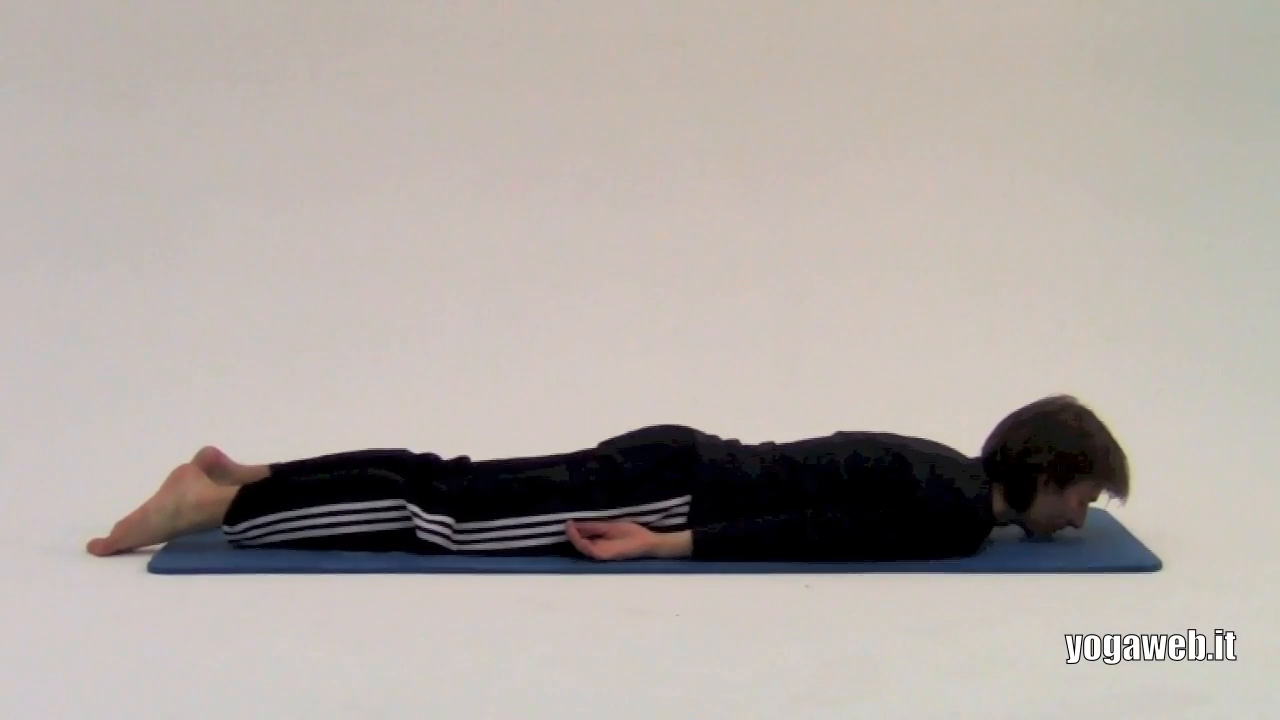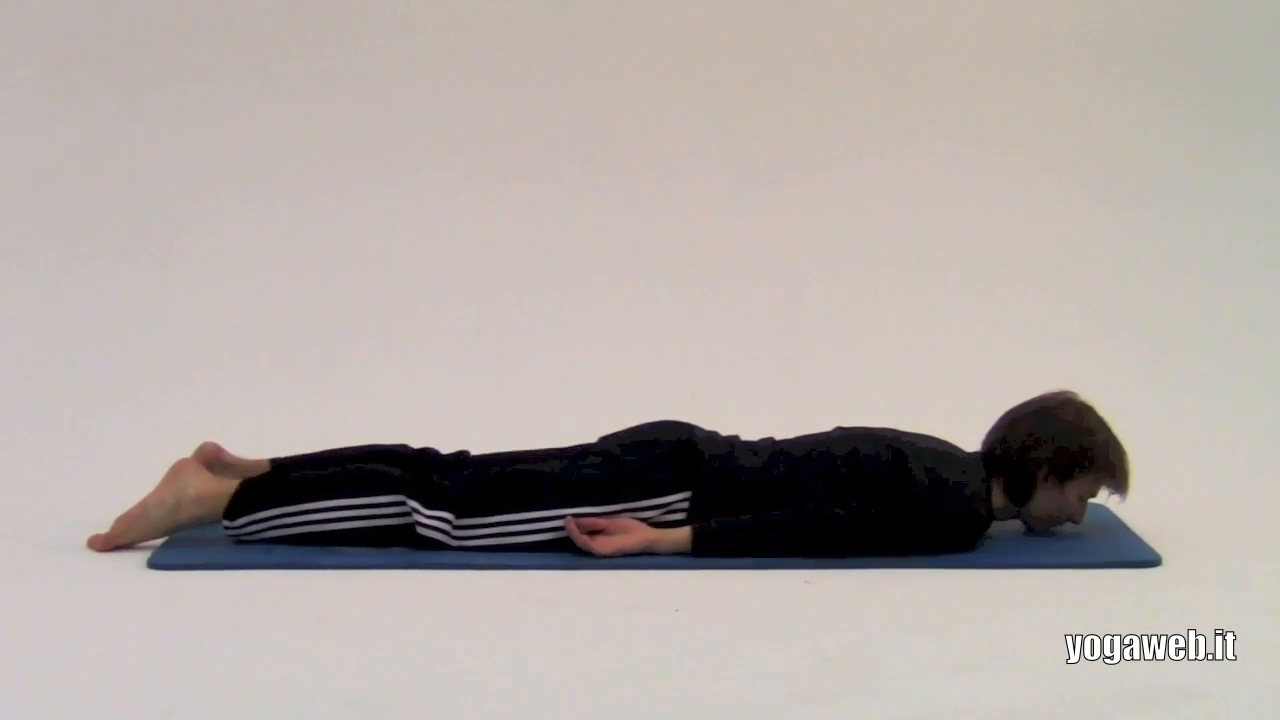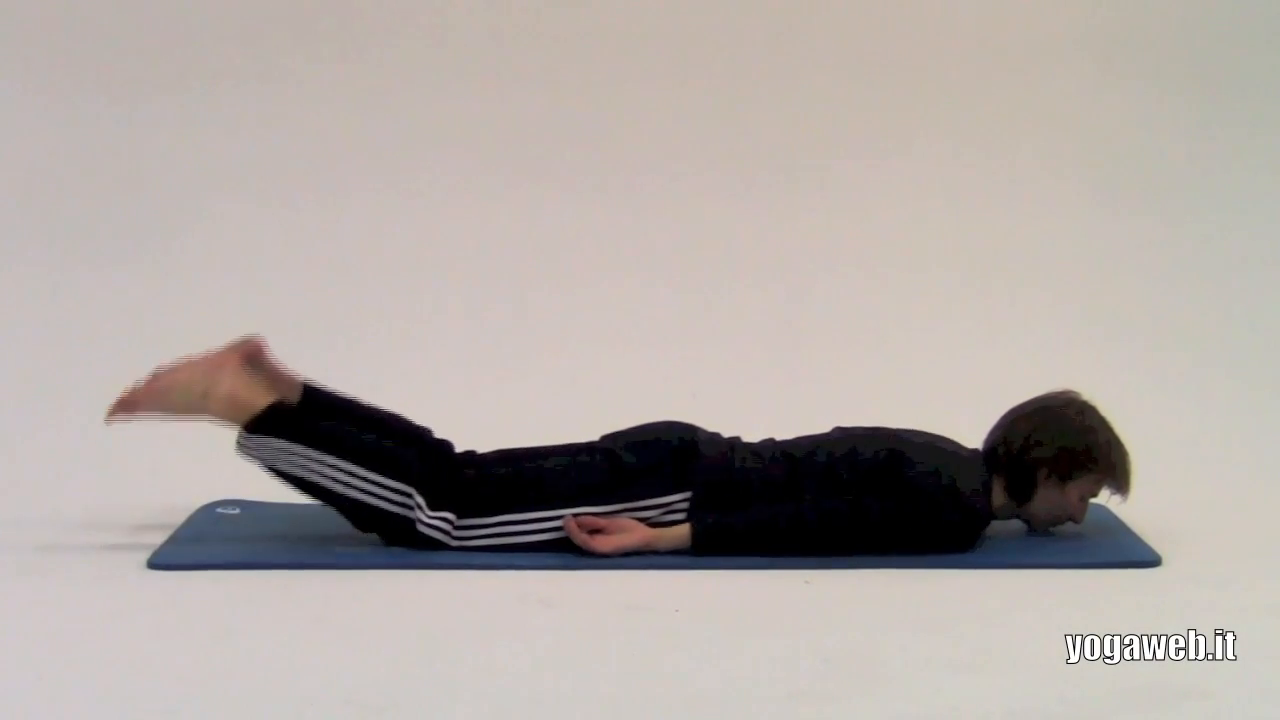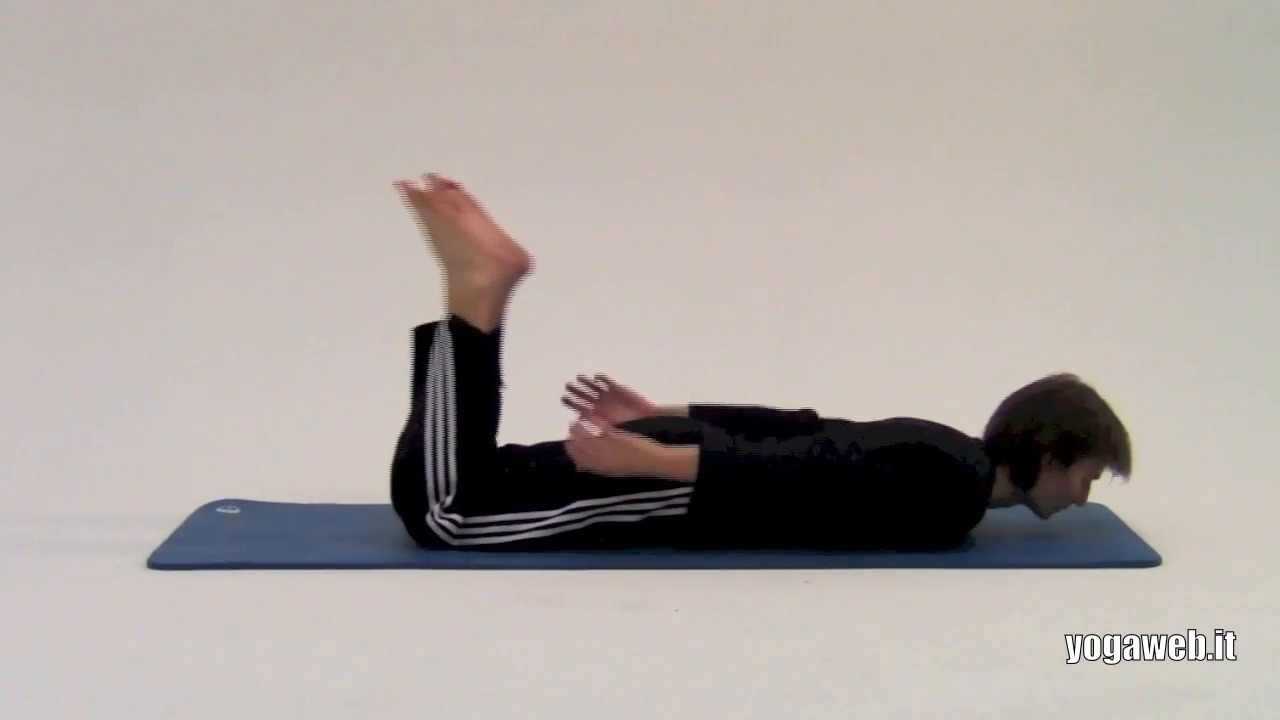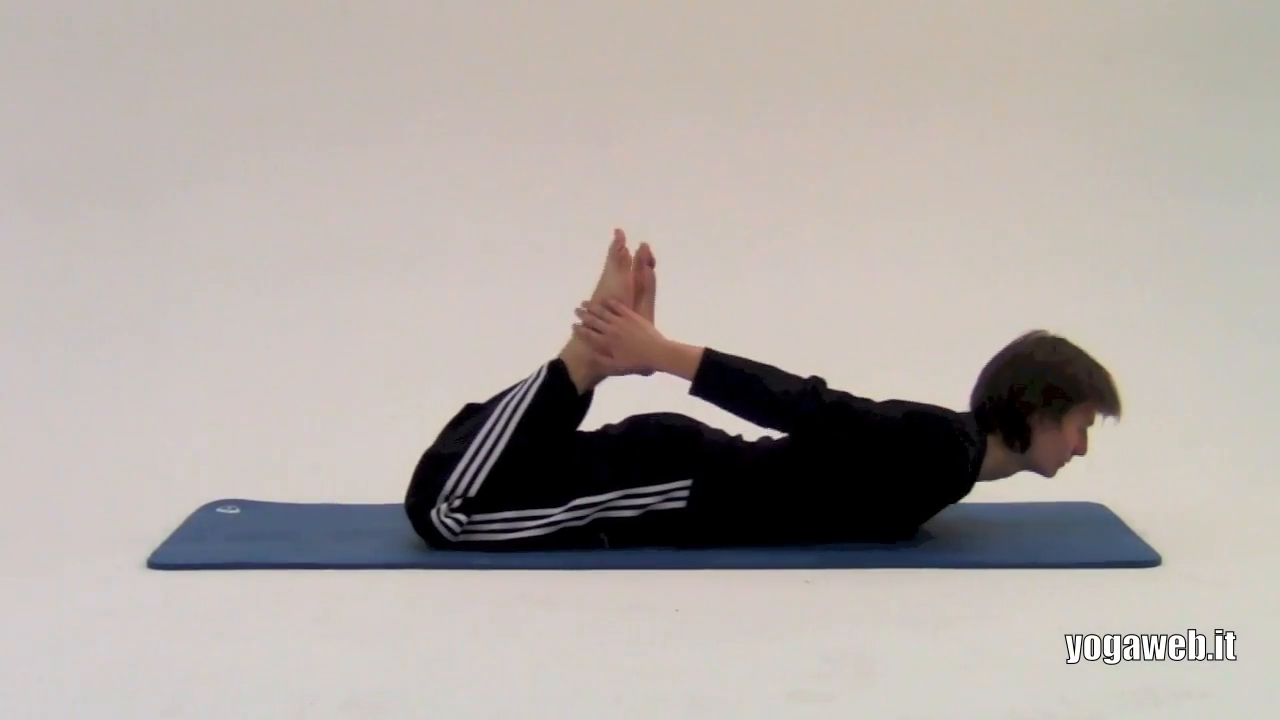
dt=1s
person 1, frame 1
left shoulder: (944, 468)
right shoulder: (963, 516)
right elbow: (812, 534)
right wrist: (671, 547)
left hip: (673, 463)
right hip: (673, 492)
left knee: (452, 485)
right knee: (450, 517)
left ankle: (250, 477)
right ankle: (220, 504)
person 1, frame 2
left shoulder: (945, 464)
right shoulder: (960, 510)
right elbow: (813, 529)
right wrist: (671, 543)
left hip: (674, 461)
right hip: (675, 493)
left knee: (454, 480)
right knee: (448, 510)
left ankle: (246, 470)
right ankle: (219, 499)
person 1, frame 3
left shoulder: (944, 463)
right shoulder: (957, 510)
right elbow: (809, 527)
left wrist: (662, 524)
right wrist: (666, 541)
left hip: (672, 462)
right hip: (669, 489)
left knee: (444, 475)
right knee: (437, 509)
left ankle: (270, 387)
right ankle: (242, 403)
person 1, frame 4
left shoulder: (948, 452)
right shoulder: (953, 497)
right elbow: (811, 485)
left wrist: (661, 417)
right wrist: (661, 463)
left hip: (682, 460)
right hip: (674, 491)
right knee: (435, 507)
left ankle: (484, 287)
right ankle: (475, 290)
person 1, frame 5
left shoulder: (942, 437)
right shoulder: (947, 450)
left elbow: (808, 400)
right elbow: (811, 412)
left wrist: (661, 355)
right wrist: (666, 354)
left hip: (677, 466)
right hip: (669, 483)
right knee: (443, 506)
